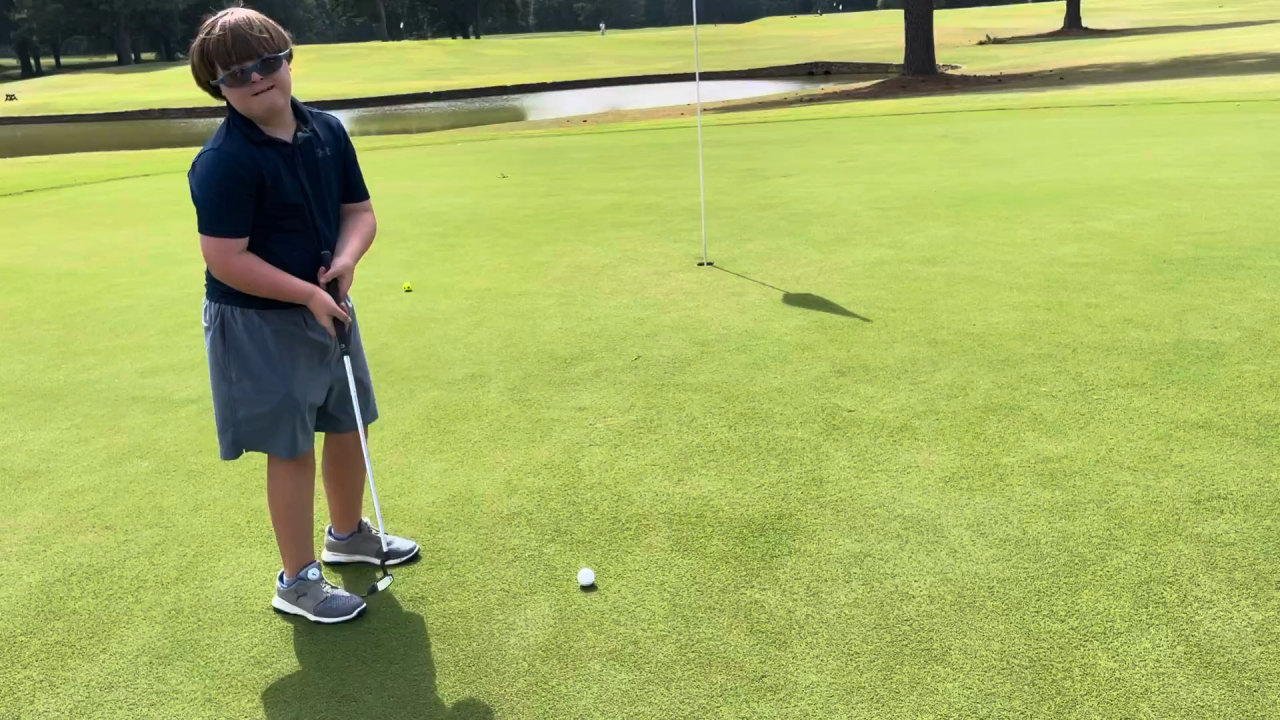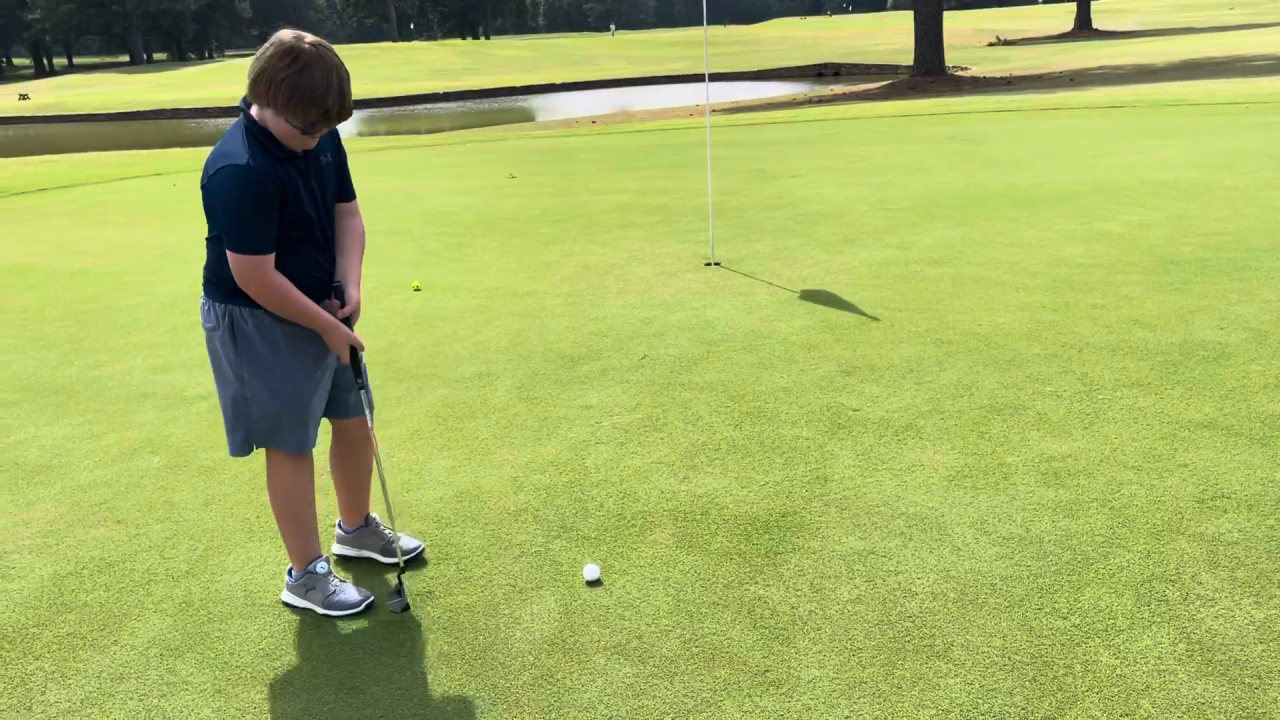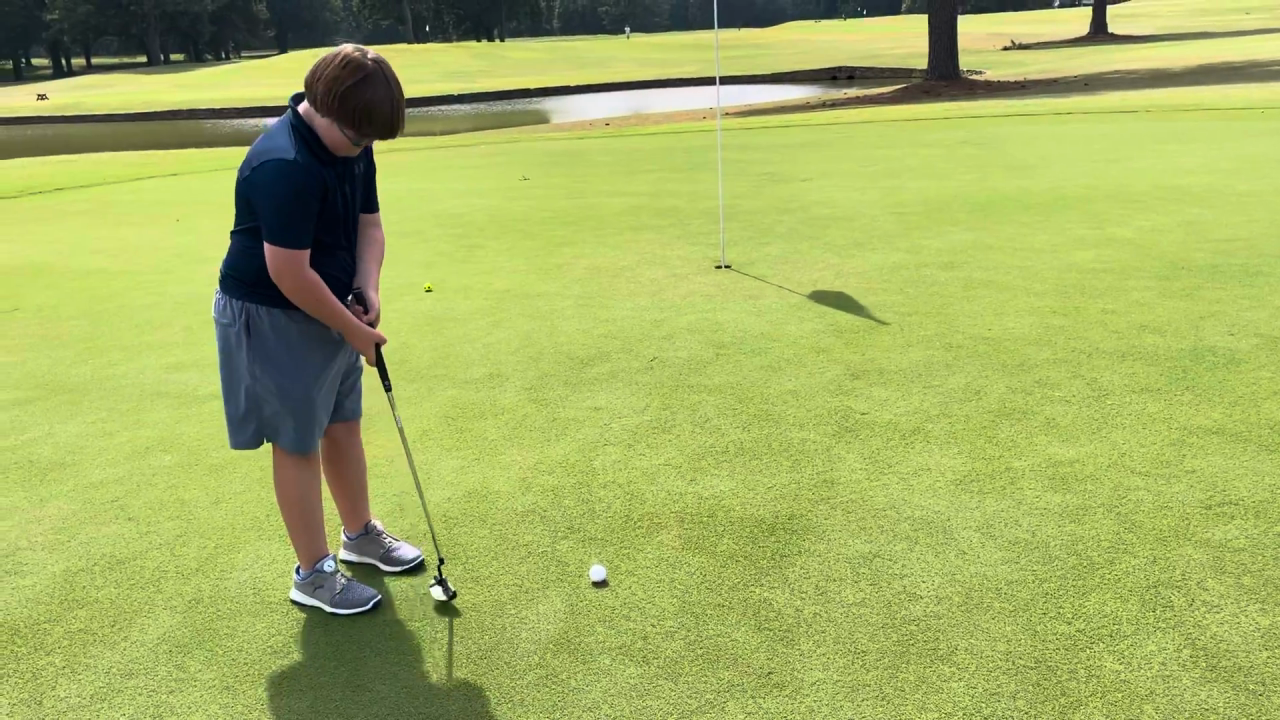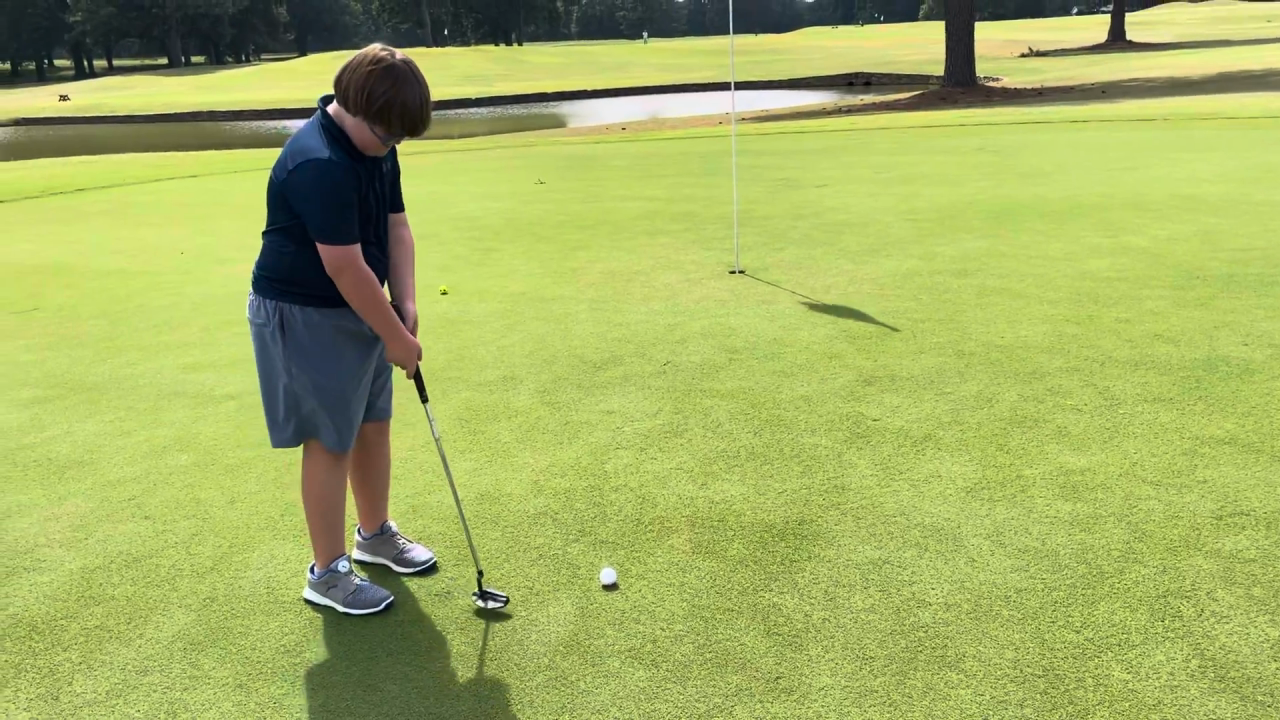
dt=0.3s
person 1, frame 1
left shoulder: (326, 132)
right shoulder: (223, 162)
left elbow: (360, 214)
right elbow: (226, 262)
left wrist: (343, 265)
right wrist: (307, 295)
left hip: (324, 308)
right hip: (256, 323)
left knee: (349, 425)
right knee: (290, 449)
left ankle: (348, 532)
right ankle: (297, 581)
person 1, frame 2
left shoulder: (321, 137)
right shoulder: (240, 172)
left elbow: (347, 212)
right elbow: (255, 277)
left wrist: (350, 287)
right wrist: (326, 327)
left hip: (321, 307)
right hip: (257, 321)
left knee: (353, 415)
right knee: (291, 444)
left ankle: (356, 526)
right ankle: (305, 574)
person 1, frame 3
left shoulder: (352, 148)
right shoulder: (283, 168)
left elbow: (368, 225)
right elbow: (289, 273)
left wrist: (369, 295)
right wrist: (351, 328)
left hip: (325, 309)
right hip: (269, 317)
left knee: (343, 425)
right knee: (297, 442)
left ankle: (360, 533)
right ankle: (312, 572)
person 1, frame 4
left shoulder: (376, 147)
right shoulder: (318, 166)
left elbow: (395, 226)
right elbow: (346, 267)
left wrist: (406, 302)
right wrist: (396, 335)
left hip: (357, 309)
right hip: (302, 316)
left knee: (373, 425)
right knee: (331, 440)
left ankle: (375, 533)
right ankle: (327, 572)
